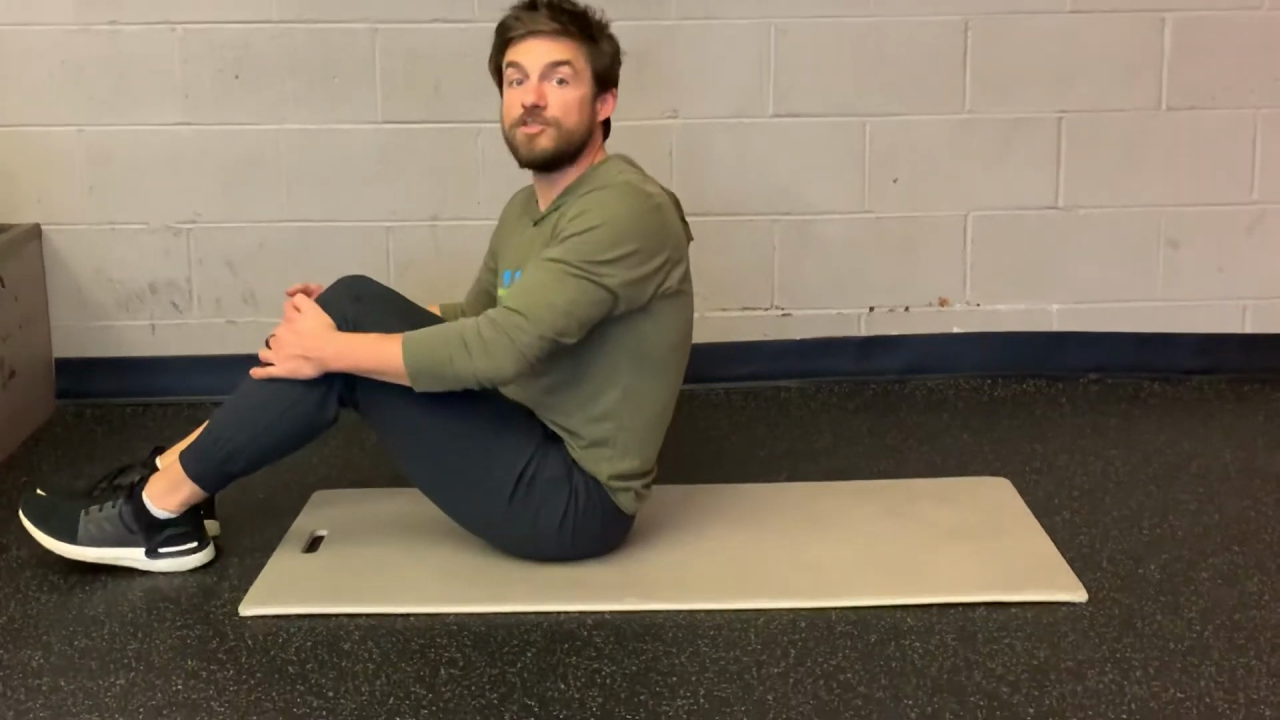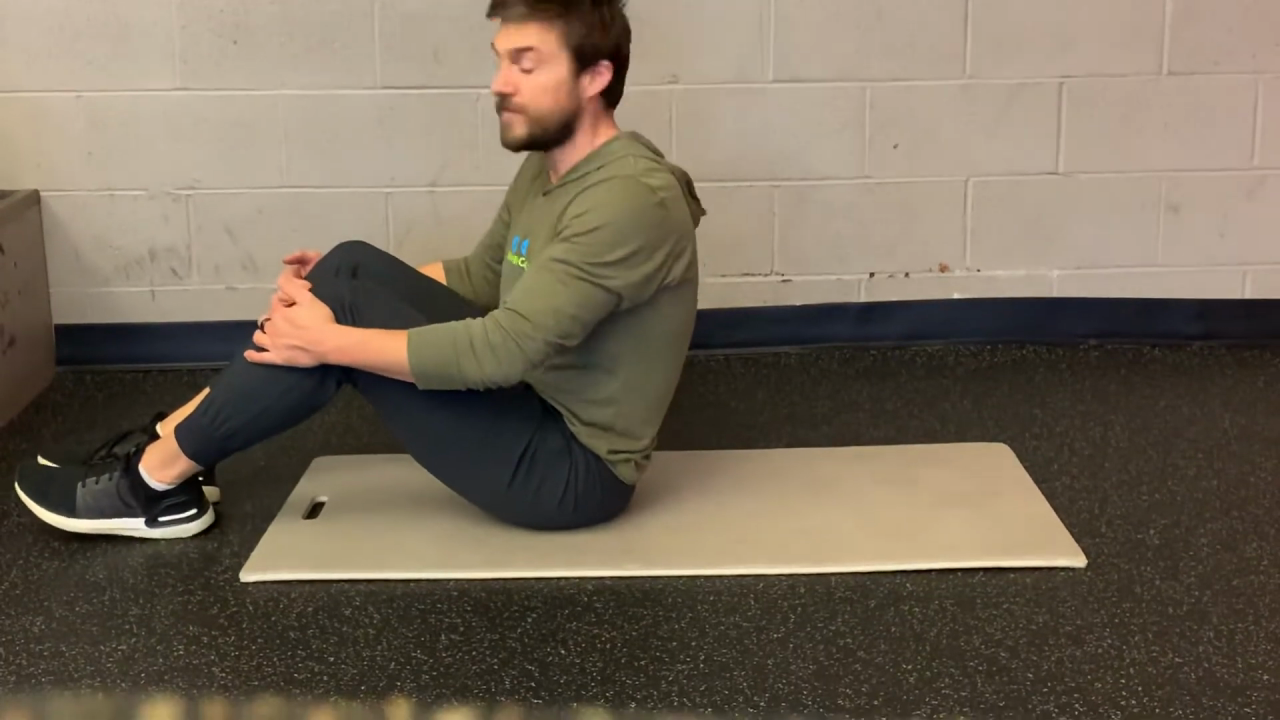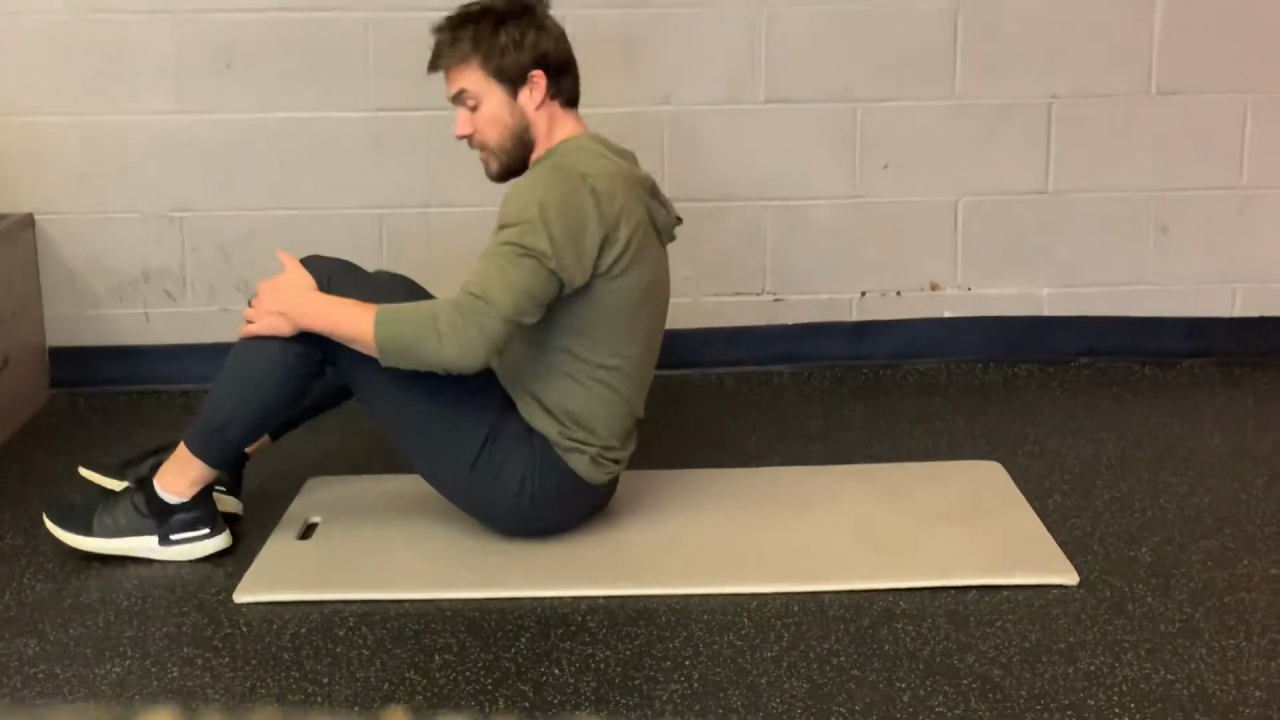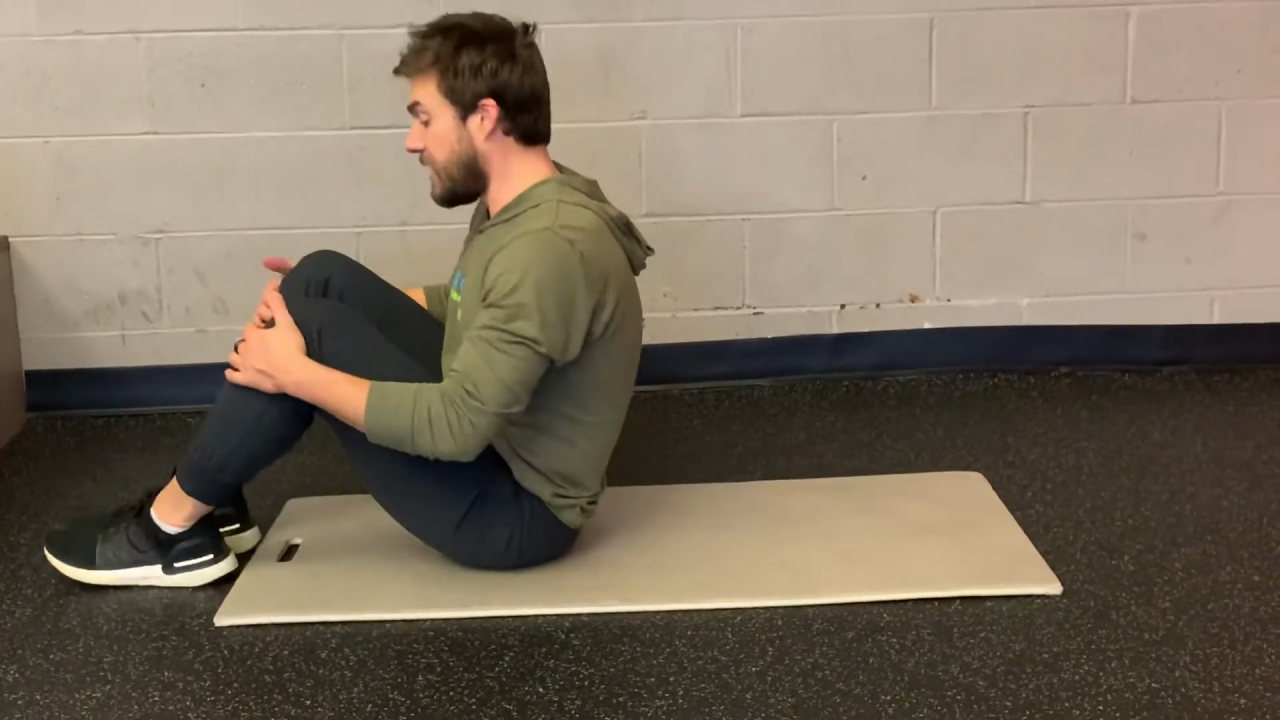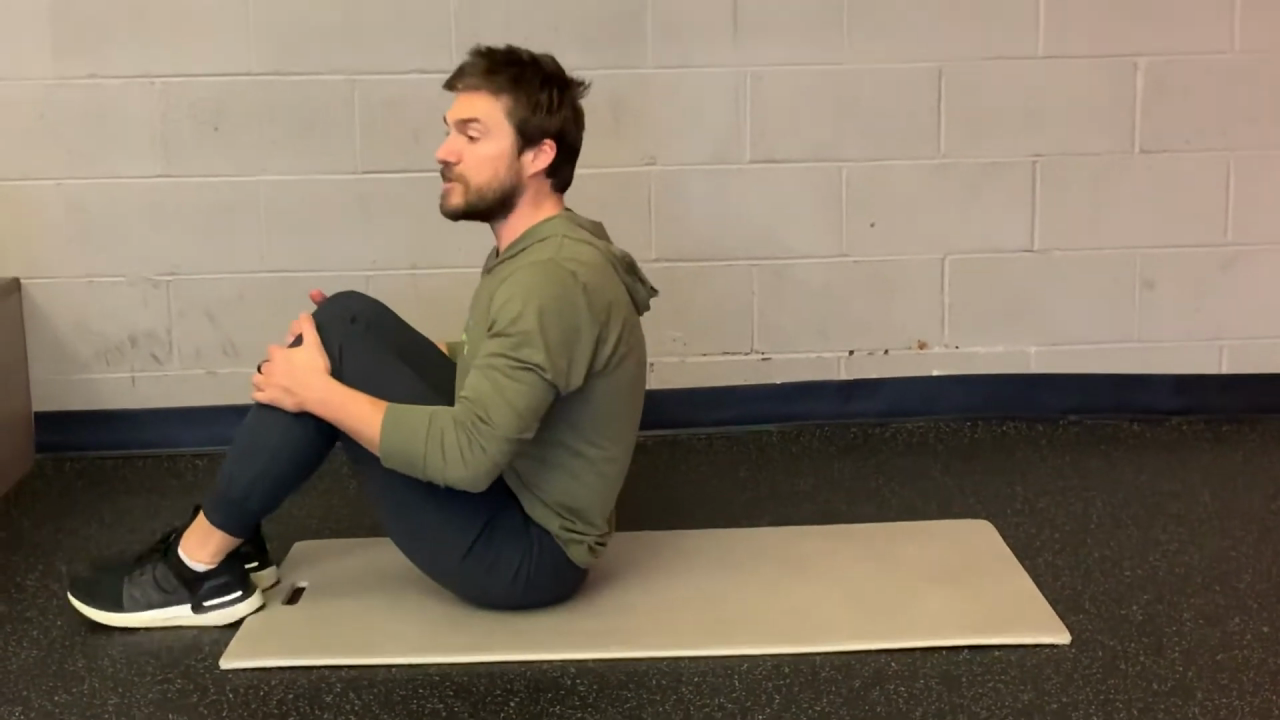
dt=1s
person 1, frame 1
left shoulder: (626, 211)
right shoulder: (528, 208)
left elbow: (496, 346)
right elbow: (477, 318)
left wrist: (331, 349)
right wrist: (344, 322)
left hip: (572, 500)
right hip: (540, 446)
left knee: (343, 358)
right knee: (355, 301)
left ankle: (157, 510)
right ankle: (174, 473)
person 1, frame 2
left shoulder: (629, 201)
right shoulder: (547, 169)
left elbow: (505, 349)
right elbow: (482, 277)
left wrist: (330, 340)
right wrist: (342, 284)
left hip: (573, 471)
right hip: (541, 406)
left knee: (344, 308)
right knee: (353, 267)
left ankle: (156, 481)
right ankle: (175, 440)
person 1, frame 3
left shoulder: (563, 186)
right shoulder: (597, 172)
left elbow: (464, 339)
left wrist: (310, 309)
left hip: (538, 476)
right hip: (569, 458)
left knee: (323, 286)
right knee: (386, 298)
left ankle: (174, 502)
right ankle: (218, 458)
person 1, frame 4
left shoulder: (551, 246)
right shoulder: (516, 205)
left elbow: (457, 427)
right elbow: (466, 310)
left wrist: (296, 373)
right wrist: (325, 303)
left hip: (517, 514)
right hip: (493, 442)
left knee: (313, 332)
right knee: (323, 278)
left ankle: (171, 529)
right ankle: (209, 500)
person 1, frame 5
left shoulder: (553, 279)
right shoulder: (529, 251)
left elbow: (469, 454)
right elbow: (485, 364)
left wrist: (318, 392)
right wrist: (341, 345)
left hip: (527, 551)
right hip: (510, 492)
left knee: (335, 354)
right knee: (347, 318)
left ankle: (200, 568)
right ankle: (227, 538)
